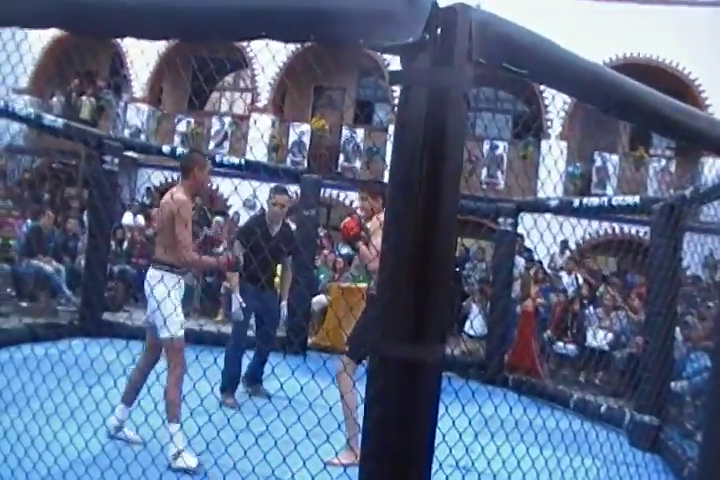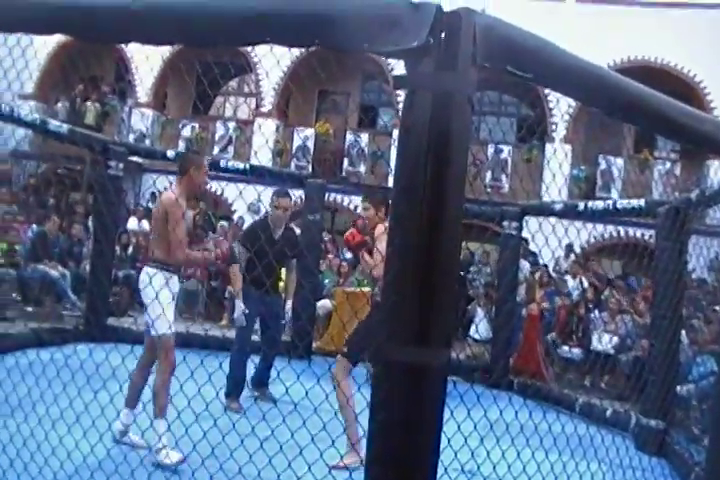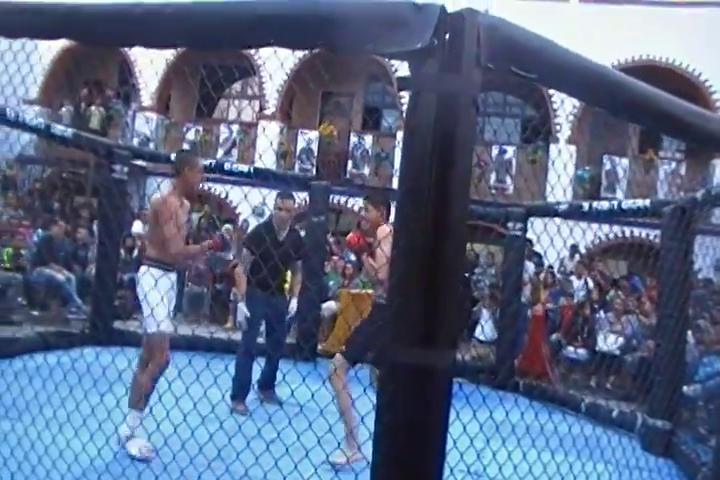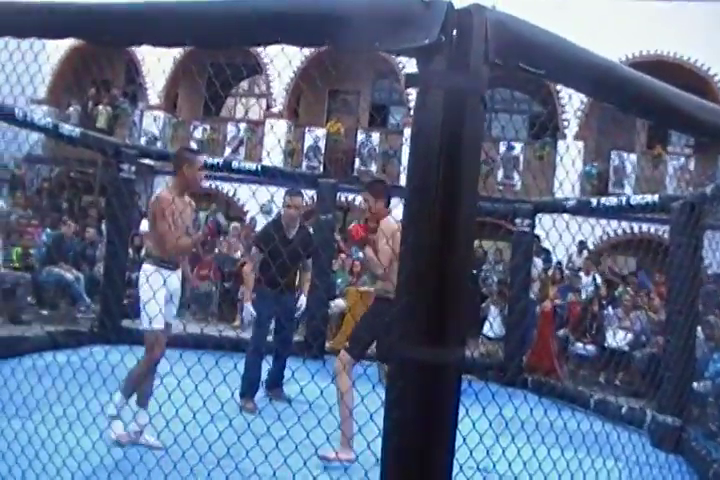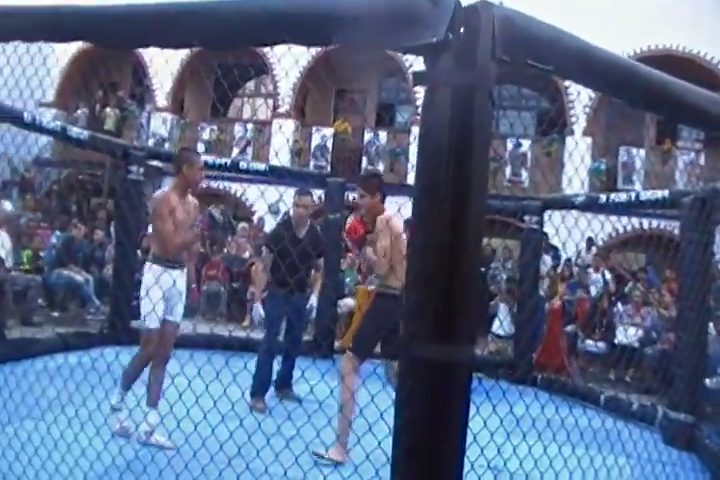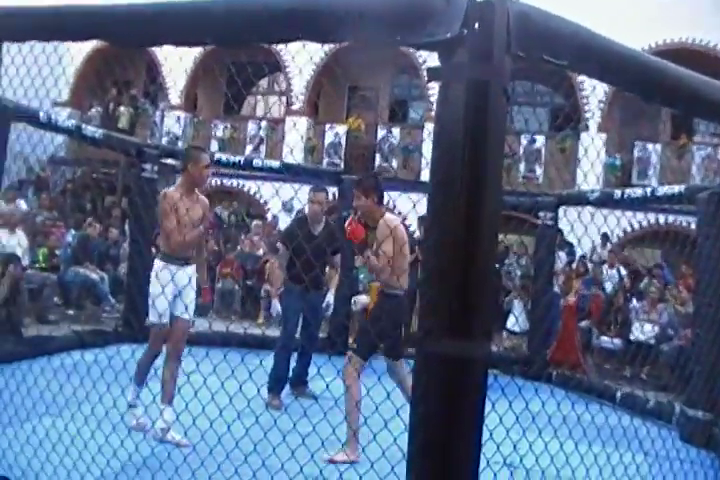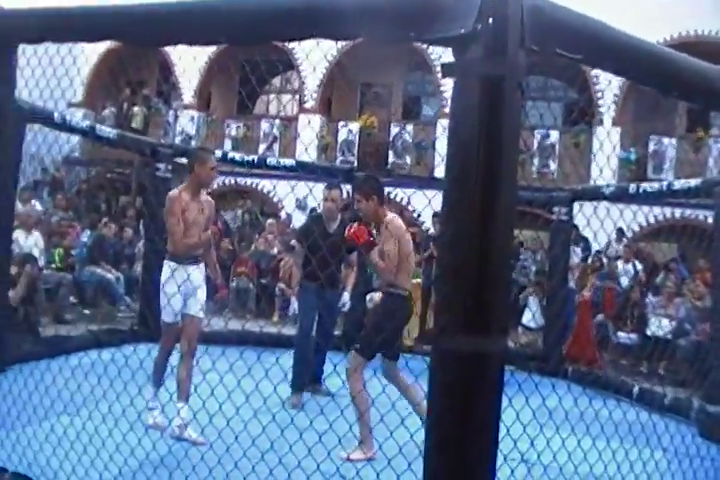
dt=0.1s
person 1, frame 1
left shoulder: (172, 198)
right shoulder: (181, 202)
right elbow: (186, 258)
right wrist: (220, 262)
left hip: (165, 278)
right hip: (165, 280)
left knee: (151, 356)
right knee: (177, 364)
left ankle: (118, 419)
right ankle: (177, 448)
person 1, frame 2
left shoulder: (176, 201)
right shoulder: (173, 202)
right elbow: (180, 255)
left wrist: (203, 254)
right wrist: (213, 257)
left hip: (166, 279)
right hip: (158, 278)
left knee: (150, 357)
right knee: (167, 361)
left ankle: (123, 425)
right ankle: (161, 443)
person 1, frame 3
left shoulder: (183, 204)
right shoulder: (164, 202)
right elbow: (174, 252)
right wrist: (207, 247)
left hip: (168, 278)
right hip: (154, 277)
left knee: (149, 357)
right knee: (159, 358)
left ankle: (130, 427)
right ankle: (132, 432)
person 1, frame 4
left shoulder: (188, 204)
right shoulder: (162, 200)
right elbow: (171, 248)
right wrist: (202, 236)
left hip: (174, 276)
right hip: (155, 275)
left knee: (155, 355)
right knee: (154, 354)
left ankle: (140, 425)
right ankle: (115, 410)
person 1, frame 5
left shoulder: (194, 205)
right shoulder: (163, 199)
right elbow: (171, 246)
left wrist: (191, 282)
right wrist: (199, 231)
left hip: (179, 276)
right hip: (158, 274)
left knee: (164, 354)
right knee: (148, 352)
left ankle: (149, 427)
right ankle: (118, 402)
person 1, frame 6
left shoulder: (203, 203)
right shoulder: (169, 197)
right elbow: (175, 243)
left wrist: (204, 282)
right wrist: (205, 228)
left hip: (189, 273)
right hip: (166, 270)
left knee: (176, 351)
right knee: (156, 346)
left ankle: (164, 424)
right ankle: (134, 399)
person 1, frame 7
left shoulder: (208, 203)
right shoulder: (175, 198)
right elbow: (179, 244)
left wrist: (218, 279)
right wrist: (211, 234)
left hip: (198, 272)
right hip: (175, 271)
left knee: (189, 347)
right knee: (168, 344)
left ankle: (181, 421)
right ankle: (152, 403)
person 2, frame 1
left shoulder: (378, 223)
right shoulder: (378, 225)
left elbow: (373, 265)
left wrist: (357, 241)
right wrist: (359, 242)
left hip: (379, 304)
left knee: (345, 369)
left ankle: (351, 449)
person 2, frame 2
left shoulder: (382, 231)
right shoulder: (385, 233)
left elbow: (377, 272)
left wrist: (360, 252)
right wrist: (363, 253)
left hip: (383, 310)
left knee: (340, 371)
left ankle: (354, 451)
person 2, frame 3
left shoulder: (384, 235)
right shoulder: (386, 236)
left elbow: (377, 276)
left wrist: (363, 254)
right wrist: (367, 254)
left hip: (383, 312)
right hip: (391, 312)
left knee: (338, 368)
left ankle: (351, 447)
person 2, frame 4
left shoulder: (387, 226)
right shoulder: (390, 227)
left elbow: (379, 270)
left wrist: (365, 246)
right wrist: (369, 246)
left hip: (385, 305)
right hip: (393, 305)
left knee: (343, 365)
left ankle: (345, 446)
person 2, frame 5
left shoulder: (385, 223)
right shoulder: (388, 222)
left elbow: (380, 268)
left wrist: (362, 243)
right wrist: (364, 242)
left hip: (386, 300)
right hip: (392, 300)
left knee: (348, 367)
left ankle: (340, 448)
person 2, frame 6
left shoulder: (387, 225)
right shoulder: (388, 223)
left elbow: (383, 272)
left wrist: (363, 246)
right wrist: (367, 245)
left hip: (390, 301)
right hip: (395, 301)
left knee: (351, 369)
right knee: (395, 367)
left ankle: (352, 448)
person 2, frame 7
left shoulder: (389, 225)
right shoulder: (388, 223)
left elbow: (388, 272)
left wrist: (367, 249)
right wrist: (369, 247)
left hip: (393, 302)
right hip: (395, 300)
left knee: (354, 368)
right knee: (391, 370)
left ankle: (367, 445)
right ankle: (428, 420)
person 3, frame 1
left shoulder: (288, 234)
right shoulder: (252, 226)
left elbow: (286, 268)
left wrist: (284, 298)
right wrist: (235, 294)
left hip: (268, 290)
right hip: (246, 288)
left knee: (268, 338)
right knee: (238, 339)
left ankle: (253, 380)
right ankle: (227, 390)
person 3, frame 2
left shoulder: (292, 237)
right shoulder: (255, 230)
left elbow: (291, 271)
right elbow: (237, 266)
left wrist: (289, 300)
right wrist: (238, 299)
left hip: (273, 294)
right hip: (250, 292)
left knee: (273, 342)
right knee: (242, 343)
left ankle: (260, 384)
right ankle: (232, 395)
person 3, frame 3
left shoulder: (296, 239)
right shoulder: (259, 233)
left elbow: (296, 271)
right elbow: (242, 268)
left wrist: (294, 298)
right wrist: (240, 301)
left hip: (279, 297)
right hip: (256, 294)
left knee: (277, 344)
right knee: (248, 345)
left ankle: (266, 388)
right ankle: (238, 397)
person 3, frame 4
left shoulder: (306, 236)
right shoulder: (268, 231)
left elbow: (306, 269)
right elbow: (251, 267)
left wrist: (303, 295)
right wrist: (247, 300)
left hip: (288, 295)
right hip: (265, 293)
left knee: (285, 343)
right knee: (257, 344)
left ankle: (274, 386)
right ankle: (247, 395)
person 3, frame 5
left shoulder: (316, 236)
right shoulder: (279, 231)
left elbow: (319, 270)
right elbow: (263, 268)
left wrist: (314, 295)
right wrist: (257, 300)
left hip: (300, 295)
right hip: (277, 293)
left knee: (294, 343)
right knee: (270, 342)
left ankle: (283, 386)
right ankle: (257, 394)
person 3, frame 6
left shoulder: (332, 233)
right shoulder: (294, 228)
left elbow: (335, 267)
right elbow: (280, 265)
left wrist: (331, 292)
right wrist: (274, 296)
left hip: (316, 292)
right hip: (293, 289)
left knee: (310, 340)
right knee: (287, 338)
left ankle: (299, 383)
right ankle: (274, 390)
person 3, frame 7
left shoulder: (347, 231)
right shoulder: (309, 226)
left elbow: (351, 266)
right elbow: (297, 263)
left wrist: (347, 292)
right wrist: (293, 294)
left hip: (332, 291)
right hip: (309, 287)
left knee: (325, 339)
right knee: (304, 334)
left ankle: (314, 381)
right ankle: (298, 387)
